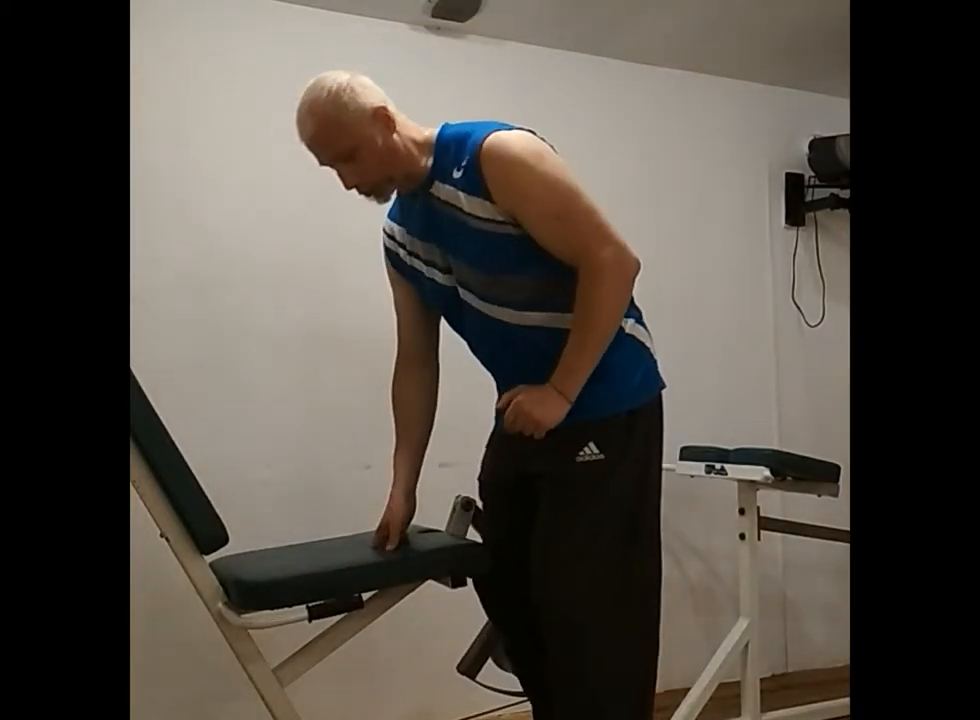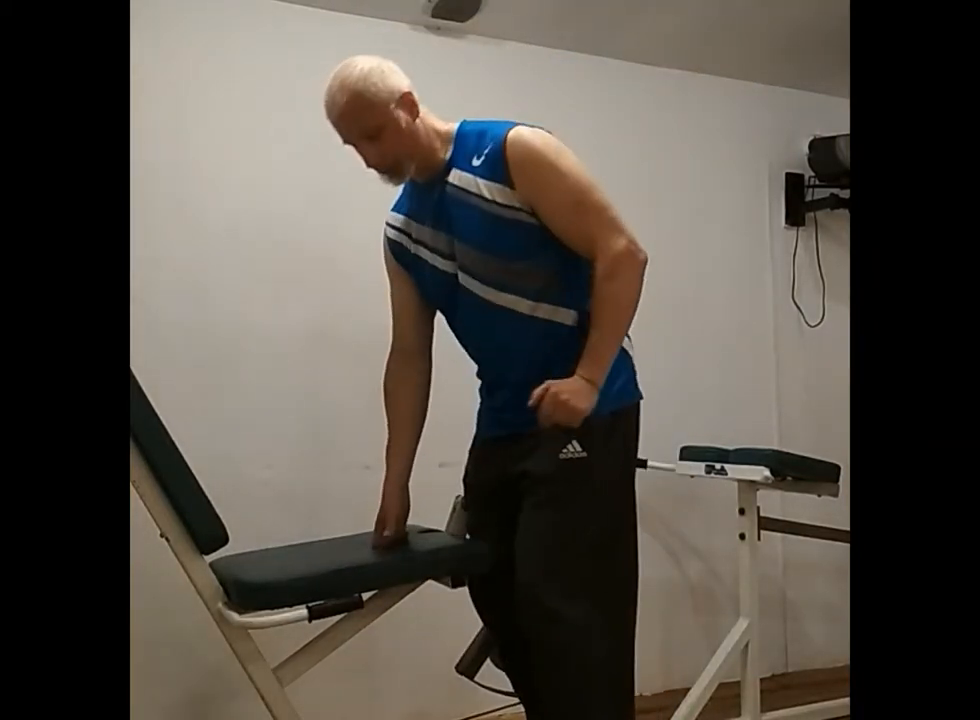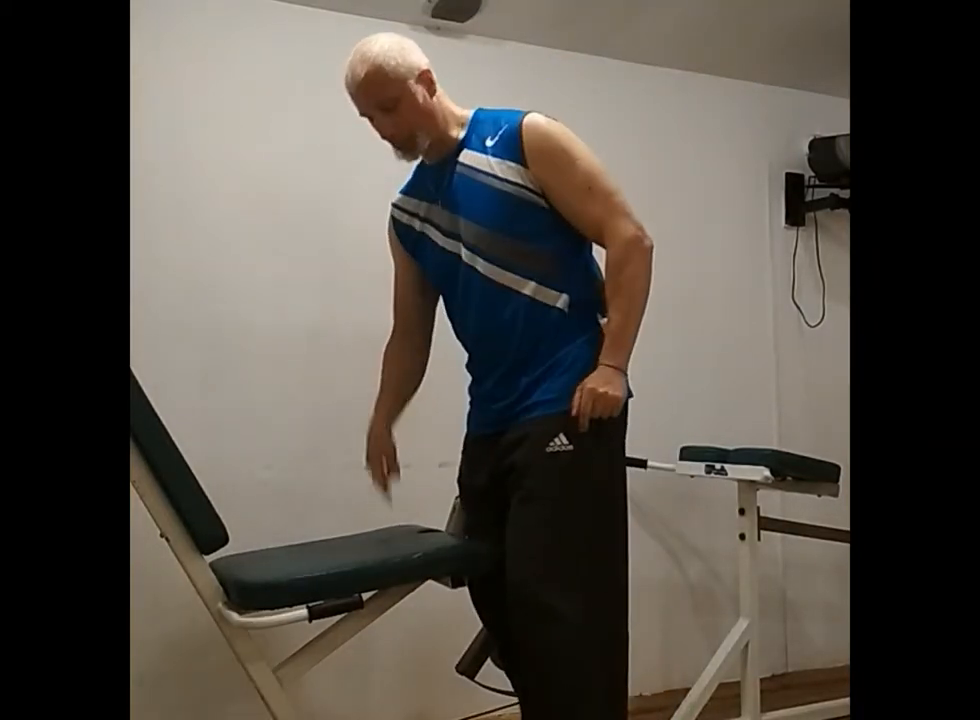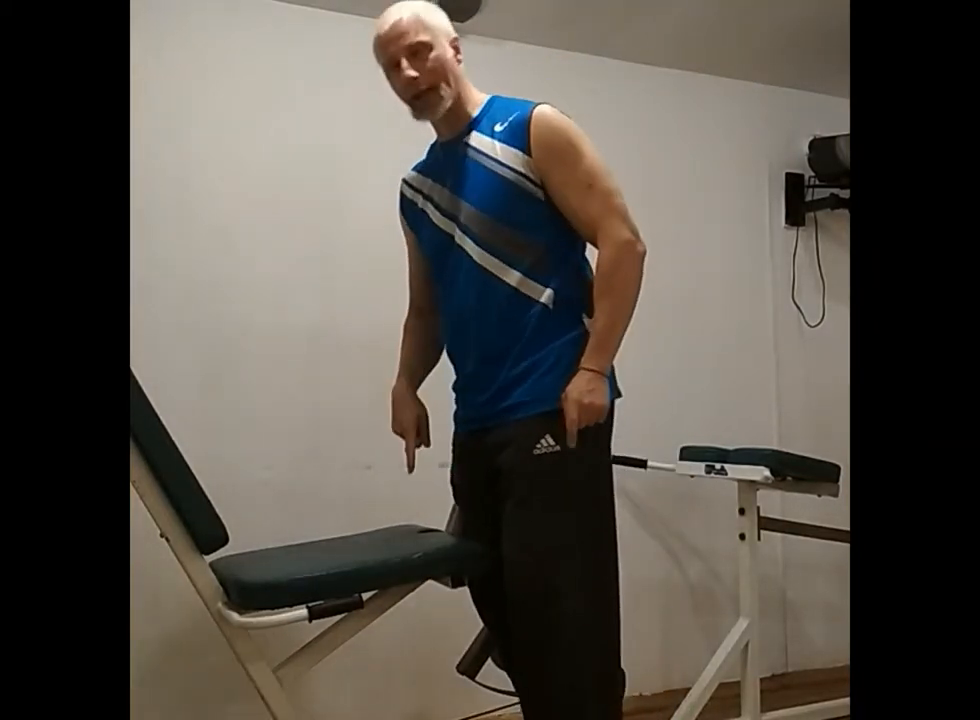
dt=0.3s
person 1, frame 1
left shoulder: (499, 156)
right shoulder: (399, 234)
left elbow: (613, 261)
right elbow: (416, 363)
left wrist: (561, 392)
right wrist: (402, 489)
left hip: (606, 408)
right hip: (522, 416)
left knee: (587, 606)
right knee: (508, 591)
person 1, frame 2
left shoulder: (514, 152)
right shoulder: (401, 230)
left elbow: (620, 253)
right elbow: (409, 357)
left wrist: (588, 379)
right wrist: (395, 482)
left hip: (578, 413)
right hip: (500, 424)
left knee: (564, 604)
right knee: (498, 595)
person 1, frame 3
left shoulder: (527, 139)
right shoulder: (407, 212)
left elbow: (629, 239)
right elbow: (411, 332)
left wrist: (611, 366)
right wrist: (383, 421)
left hip: (570, 408)
right hip: (489, 421)
left knee: (557, 601)
right knee: (496, 593)
person 1, frame 4
left shoulder: (534, 129)
right shoulder: (416, 186)
left elbow: (621, 241)
left wrist: (593, 368)
right wrist: (406, 384)
left hip: (553, 410)
right hip: (476, 421)
left knee: (558, 601)
right knee: (500, 600)
